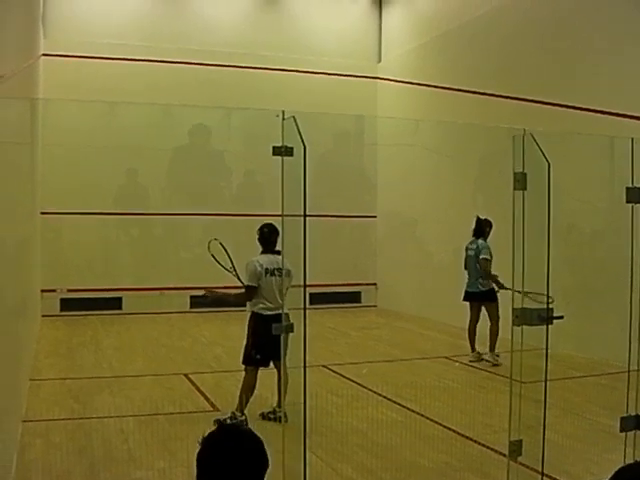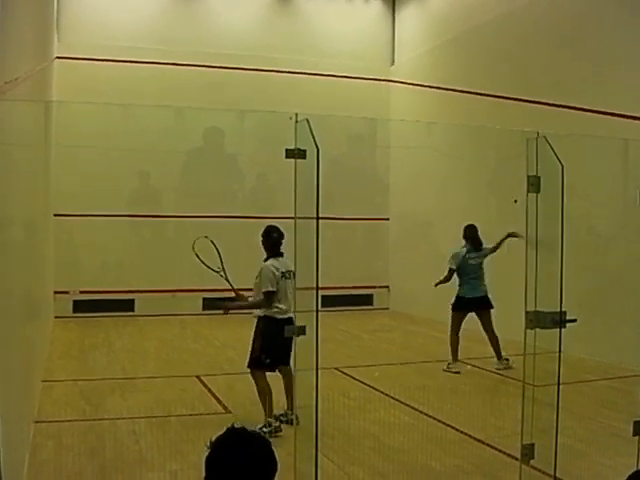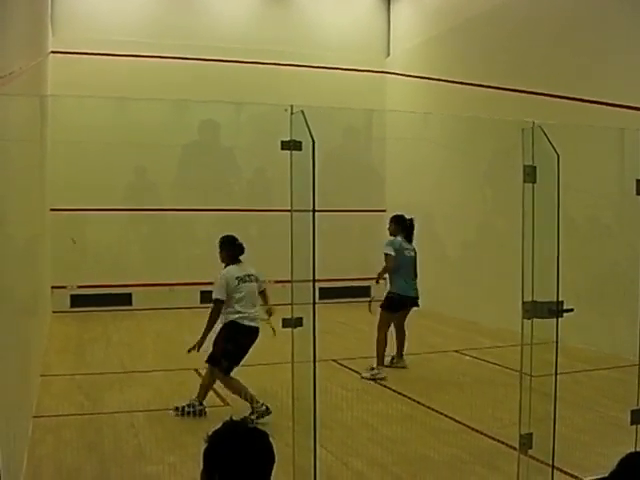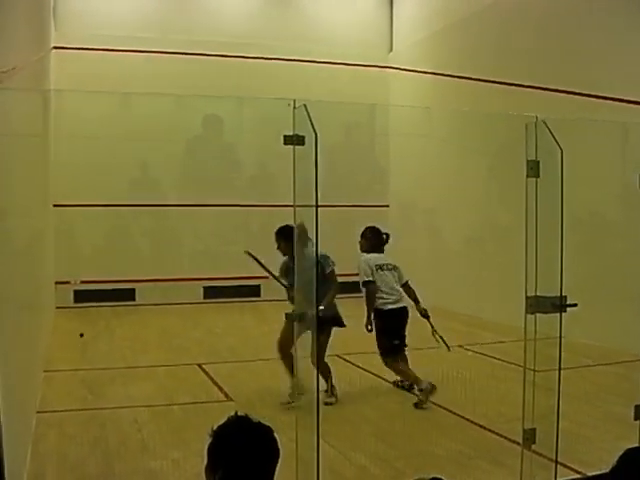
dt=1s
person 1, frame 1
left shoulder: (256, 264)
right shoulder: (285, 264)
left elbow: (249, 296)
right elbow: (282, 293)
left wrist: (221, 295)
left hip: (262, 319)
right hip: (280, 318)
left knee: (251, 368)
right knee: (281, 365)
left ankle: (239, 414)
right ankle: (279, 410)
person 1, frame 2
left shoulder: (268, 267)
right shoulder: (287, 265)
left elbow: (268, 302)
left wrist: (238, 306)
right wrist: (248, 299)
left hip: (270, 322)
right hip: (286, 321)
left knee: (257, 371)
right knee: (285, 368)
left ankle: (270, 422)
right ankle: (290, 413)
person 1, frame 3
left shoulder: (226, 274)
right shoulder: (252, 271)
left elbow: (217, 309)
right elbow: (262, 292)
left wrist: (202, 338)
right wrist: (267, 307)
left hip: (236, 327)
right hip: (252, 328)
left knee: (221, 372)
right knee: (215, 364)
left ankle: (257, 406)
right ankle: (197, 404)
person 1, frame 4
left shoulder: (366, 260)
right shoulder: (390, 261)
left elbow: (370, 290)
right elbow: (406, 286)
left wrist: (368, 316)
right wrist: (418, 306)
left hip: (385, 312)
right hip: (401, 310)
left knee: (391, 358)
right knee: (395, 350)
left ankle: (423, 386)
right ankle: (406, 380)
person 2, frame 1
left shoulder: (469, 245)
right shoulder: (483, 245)
right elbow: (484, 268)
right wrist: (497, 282)
left hip: (472, 288)
right hip: (485, 288)
left knee: (473, 320)
right knee: (494, 321)
left ankle: (473, 353)
right ankle: (491, 353)
person 2, frame 2
left shoulder: (458, 255)
right shoulder: (482, 251)
left elbow: (448, 278)
right elbow: (494, 247)
left wrist: (440, 282)
right wrist: (507, 236)
left hip: (464, 297)
right hip: (481, 296)
left knee: (454, 330)
right knee: (489, 330)
left ankle: (454, 363)
right ankle: (501, 360)
person 2, frame 3
left shoulder: (392, 243)
right shoulder: (411, 247)
left elbow: (389, 266)
left wrist: (380, 274)
left hip: (399, 293)
right hip: (411, 293)
left knee: (382, 329)
right knee: (399, 324)
left ankle: (379, 369)
right ankle: (399, 359)
person 2, frame 4
left shoulder: (319, 258)
right shoulder: (286, 266)
left elbow: (334, 286)
right elbow: (292, 297)
left wrist: (322, 307)
left hip: (324, 313)
right hip: (302, 312)
left knee: (317, 359)
right knee: (282, 345)
left ankle: (331, 388)
right ankle: (296, 383)
